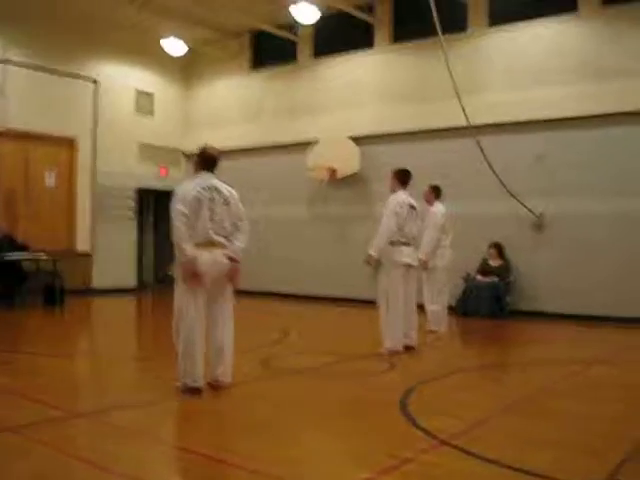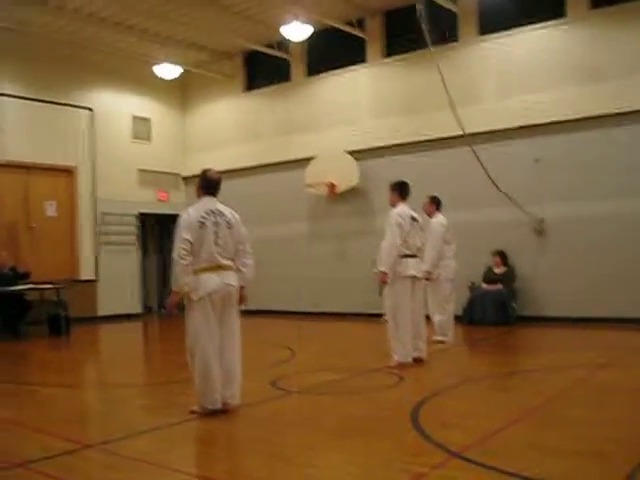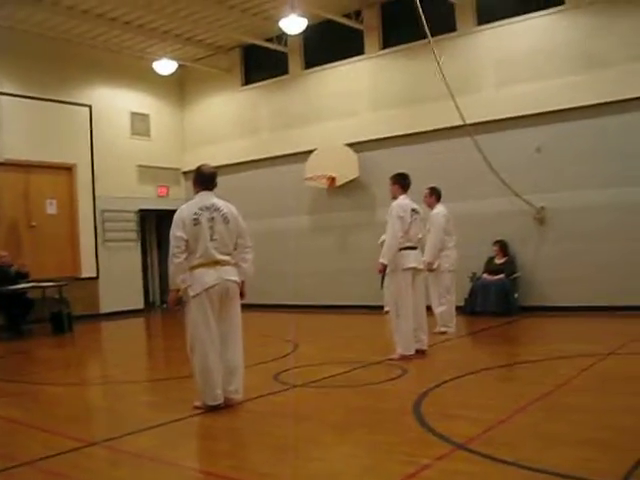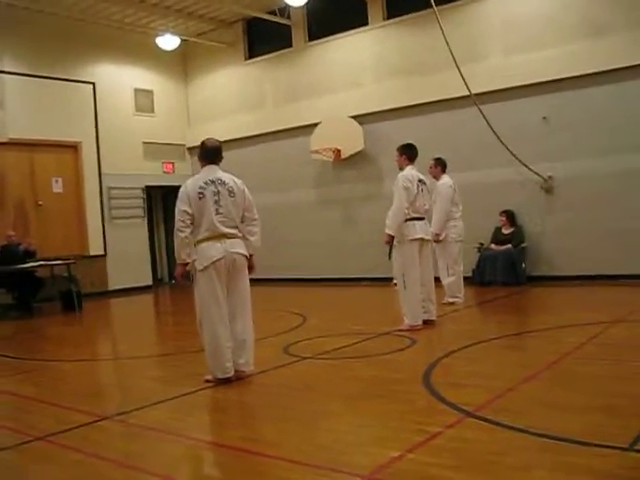
dt=0.7s
person 1, frame 1
left shoulder: (185, 190)
right shoulder: (229, 192)
left elbow: (180, 230)
right elbow: (241, 228)
left wrist: (188, 262)
right wrist: (234, 260)
left hip: (195, 259)
right hip: (222, 260)
left knee: (190, 322)
right knee: (221, 320)
left ankle: (192, 379)
right ankle: (220, 376)
person 1, frame 2
left shoulder: (189, 215)
right shoulder: (232, 216)
left elbow: (182, 256)
right elbow: (244, 254)
left wrist: (177, 289)
right wrist: (242, 285)
left hip: (201, 284)
right hip: (228, 282)
left knee: (204, 345)
right knee: (229, 343)
left ankle: (210, 402)
right ankle: (229, 398)
person 1, frame 3
left shoulder: (184, 212)
right shoulder: (230, 210)
left elbow: (177, 253)
right elbow: (244, 248)
left wrist: (175, 287)
right wrist: (241, 280)
left hip: (200, 280)
right hip: (228, 278)
left knee: (204, 341)
right knee: (230, 337)
left ankle: (212, 397)
right ankle: (231, 393)
person 1, frame 4
left shoulder: (190, 187)
right shoulder: (236, 183)
left elbow: (182, 227)
right elbow: (251, 221)
left wrist: (182, 260)
right wrist: (249, 253)
left hip: (208, 253)
right hip: (235, 250)
left knee: (214, 315)
right knee: (239, 311)
left ankle: (223, 370)
right ankle: (242, 365)
person 2, frame 1
left shoulder: (395, 201)
right shoulder: (413, 204)
left elbow: (386, 230)
right elbow: (415, 231)
left wrist: (373, 253)
right wrist: (409, 249)
left hip: (394, 253)
right hip: (410, 254)
left knee: (392, 300)
right knee: (408, 299)
left ankle: (394, 343)
right ankle: (409, 340)
person 2, frame 2
left shoulder: (396, 214)
right shoulder: (415, 216)
left elbow: (393, 244)
right elbow: (419, 243)
left wrist: (383, 269)
left hip: (399, 266)
right hip: (414, 265)
left knee: (399, 313)
right knee: (415, 311)
left ankle: (403, 356)
right ankle: (418, 352)
person 2, frame 3
left shoulder: (397, 206)
right shoulder: (415, 208)
left elbow: (394, 237)
right elbow: (417, 234)
left wrist: (384, 260)
left hip: (400, 259)
right hip: (415, 257)
left knee: (401, 306)
right knee: (416, 303)
left ankle: (406, 349)
right ankle: (419, 344)
person 2, frame 4
left shoulder: (403, 177)
right shoulder: (421, 178)
left elbow: (399, 208)
right elbow: (425, 206)
left wrist: (390, 231)
left hip: (408, 230)
right hip: (422, 228)
left knee: (409, 277)
right knee: (424, 275)
left ankle: (413, 320)
right ankle: (428, 314)
person 3, frame 1
left shoulder: (434, 211)
right shoulder: (439, 210)
left elbow: (432, 236)
left wrist: (424, 257)
right wrist: (425, 256)
left hip: (436, 257)
right hip: (439, 256)
left knee: (434, 291)
right knee: (438, 291)
left ankle: (437, 324)
right ankle: (438, 323)
person 3, frame 2
left shoulder: (436, 223)
right shoulder: (440, 221)
left elbow: (434, 248)
left wrist: (428, 269)
right wrist: (429, 268)
left hip: (439, 268)
right hip: (442, 267)
left knee: (440, 303)
right knee: (442, 302)
left ankle: (443, 334)
right ankle: (444, 333)
person 3, frame 3
left shoulder: (437, 214)
right shoulder: (440, 212)
left elbow: (435, 240)
left wrist: (429, 260)
right wrist: (431, 259)
left hip: (441, 259)
right hip: (444, 258)
left knee: (442, 294)
right knee: (444, 294)
left ankle: (446, 325)
right ankle: (446, 324)
person 3, frame 4
left shoulder: (443, 184)
right shoulder: (446, 183)
left elbow: (442, 210)
left wrist: (436, 231)
right wrist: (438, 230)
left hip: (448, 229)
right hip: (451, 228)
left knee: (449, 264)
right knee: (452, 264)
left ankle: (454, 296)
right ankle: (455, 295)
